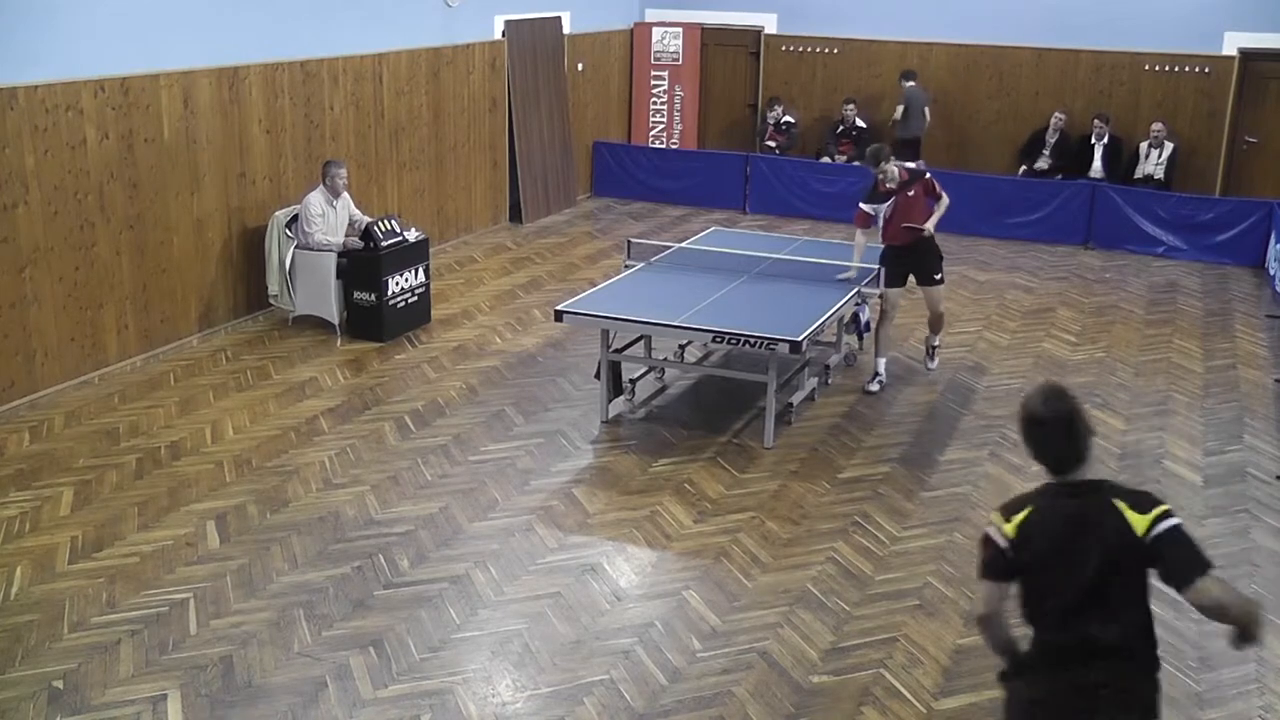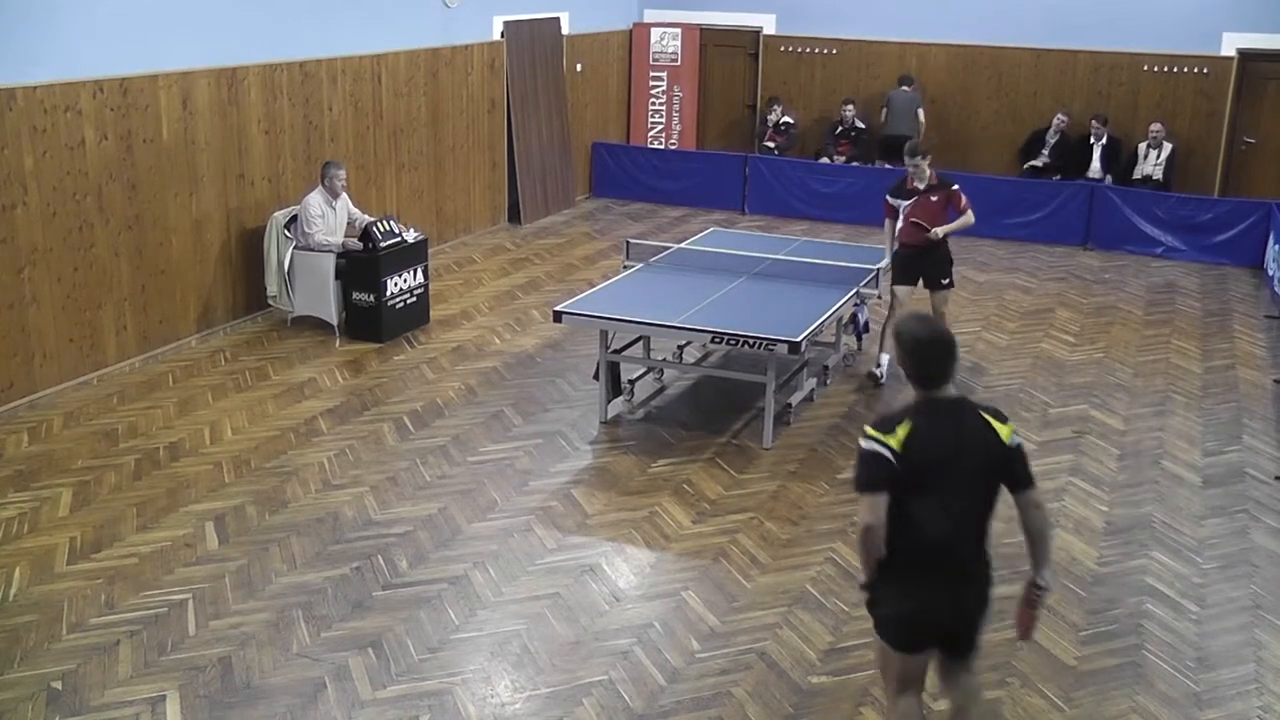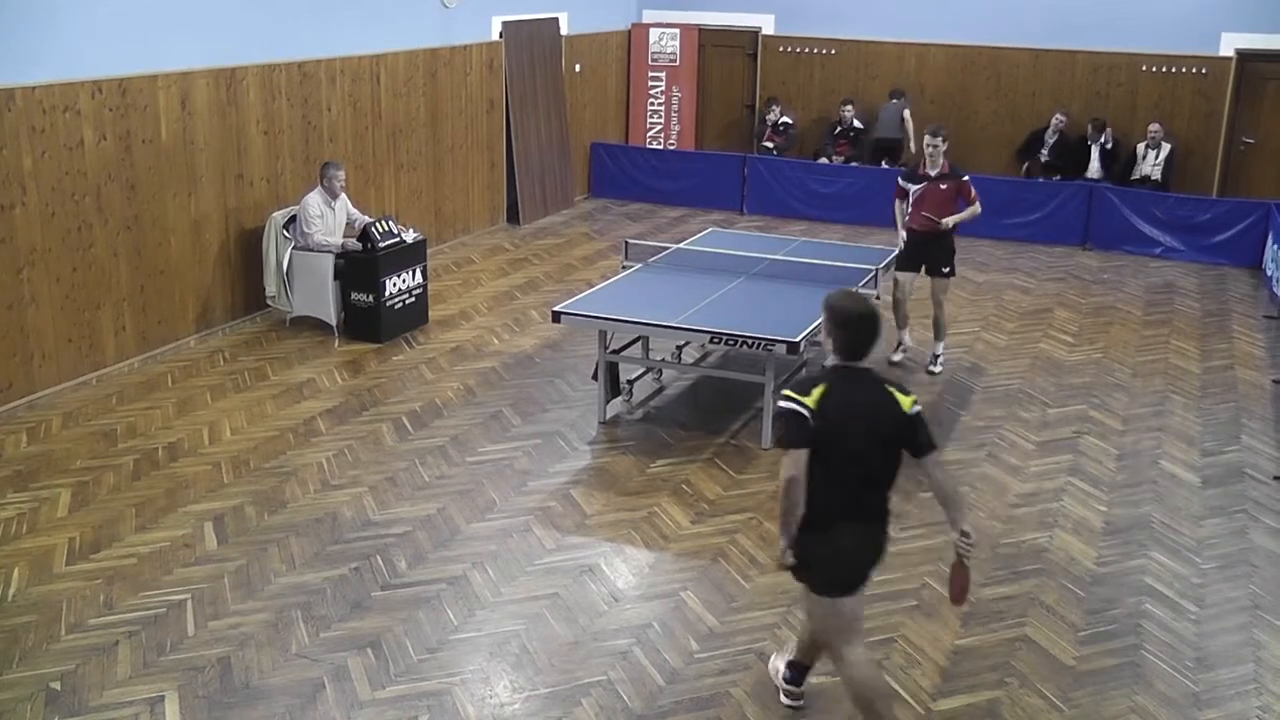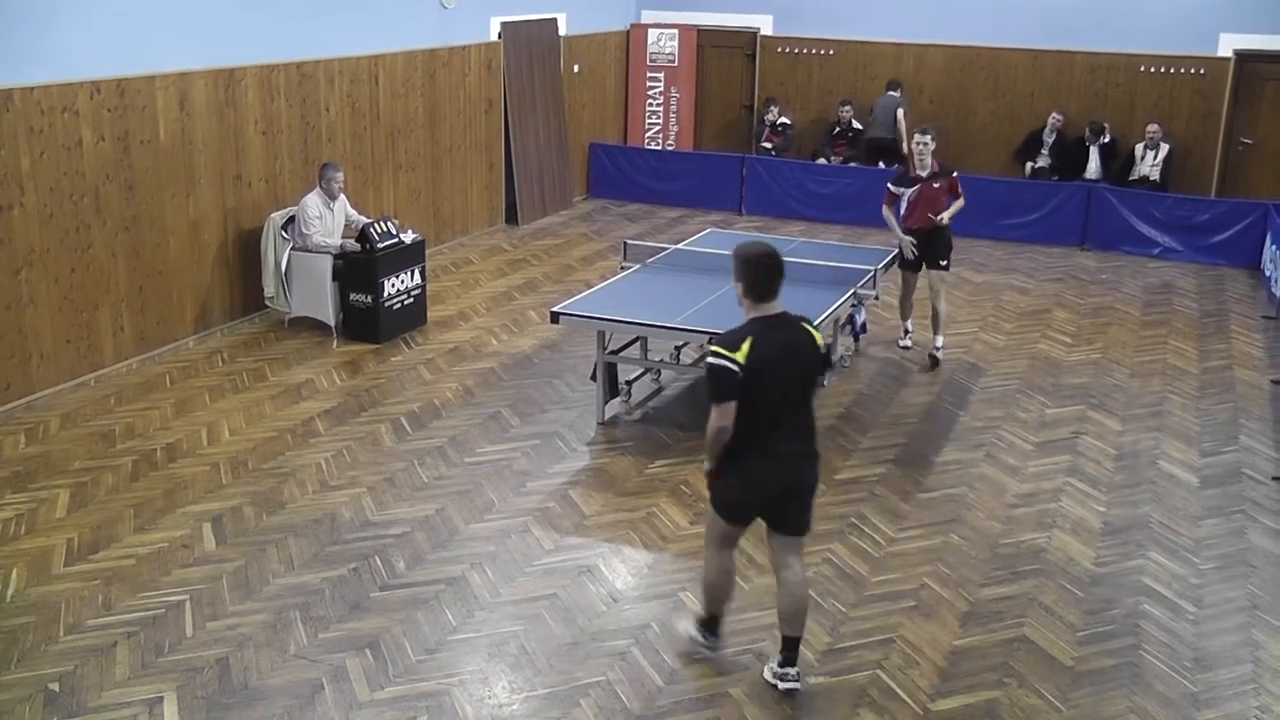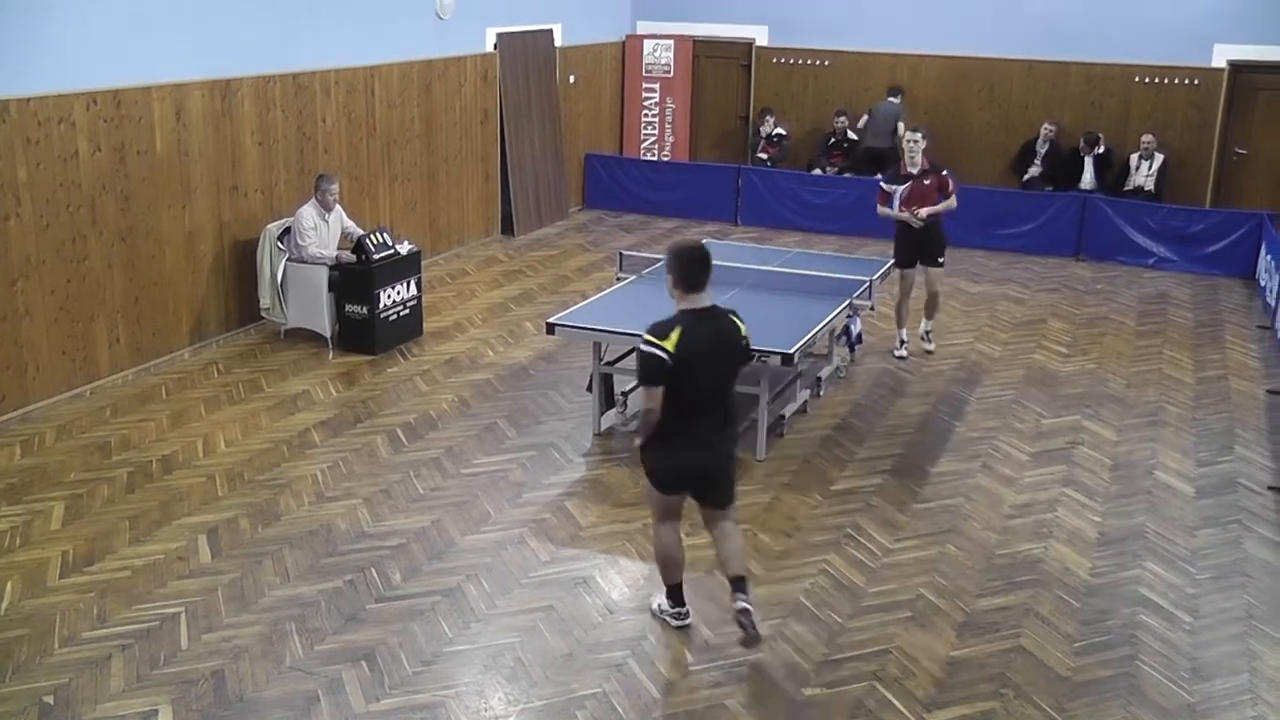
dt=0.3s
person 1, frame 1
left shoulder: (1013, 520)
right shoulder: (1141, 512)
left elbow: (985, 612)
right elbow: (1211, 598)
left wrist: (1015, 662)
right wrist: (1248, 621)
left hip: (1046, 687)
right hip: (1126, 692)
person 1, frame 2
left shoulder: (885, 435)
right shoulder: (995, 426)
left elbow: (872, 523)
right elbow: (1031, 505)
left wrist: (871, 574)
right wrist: (1040, 570)
left hip: (908, 587)
right hip: (969, 585)
right knee: (958, 673)
person 1, frame 3
left shoulder: (801, 396)
right shoulder: (897, 398)
left elbow: (792, 476)
right elbow: (935, 467)
left wrist: (786, 535)
right wrist: (959, 524)
left hip: (825, 533)
right hip: (871, 531)
left knee: (844, 648)
right knee: (829, 612)
right ankle: (794, 676)
person 1, frame 4
left shoulder: (729, 349)
right shoulder: (809, 333)
left elbow: (722, 425)
left wrist: (711, 460)
left hip: (747, 472)
right hip: (798, 468)
left knee: (719, 546)
right knee: (789, 561)
left ankle: (709, 632)
right ankle: (787, 664)
person 1, frame 5
left shoulder: (660, 337)
right shoulder: (734, 325)
left elbow: (651, 407)
left wrist: (643, 438)
left hip: (672, 449)
right hip: (719, 446)
left knee: (666, 521)
right knee: (722, 523)
left ankle: (675, 604)
right ankle: (741, 597)
person 2, frame 1
left shoulder: (919, 178)
right shoulder: (872, 194)
left elbow: (943, 200)
right elbow: (862, 232)
left wrist: (932, 221)
right wrist: (855, 267)
left hip: (924, 248)
right hip: (893, 252)
left knee: (937, 310)
right knee: (887, 312)
left ankle: (933, 343)
right ankle: (880, 372)
person 2, frame 2
left shoulder: (946, 187)
right shoulder: (898, 190)
left elbow: (969, 218)
right elbow: (890, 220)
left wrist: (944, 229)
right wrist: (888, 252)
left hip: (936, 252)
right hip: (906, 251)
left knee: (939, 312)
right knee: (895, 308)
right ankle: (882, 366)
person 2, frame 3
left shoulder: (957, 178)
right shoulder: (910, 174)
left elbow: (976, 208)
right elbow: (900, 201)
left wrist: (954, 219)
right wrist: (900, 229)
left hip: (941, 241)
right hip: (913, 239)
left knee: (938, 301)
right knee: (899, 296)
left ankle: (938, 353)
right ankle: (903, 340)
person 2, frame 4
left shoulder: (947, 174)
right shoulder: (900, 178)
left elbow: (960, 199)
right elbow: (887, 209)
left wrist: (948, 214)
right wrist: (901, 236)
left hip: (938, 236)
right hip: (911, 238)
left knee: (936, 292)
right knee: (907, 291)
left ankle: (937, 346)
right ankle: (906, 328)
person 2, frame 5
left shoulder: (937, 172)
right shoulder: (892, 177)
left elbow: (952, 203)
right elbow: (880, 209)
left wrist: (928, 210)
right wrist: (902, 215)
left hip: (932, 233)
right hip: (906, 234)
left knee: (934, 291)
right knee: (905, 290)
left ankle: (927, 329)
right ankle: (902, 339)
